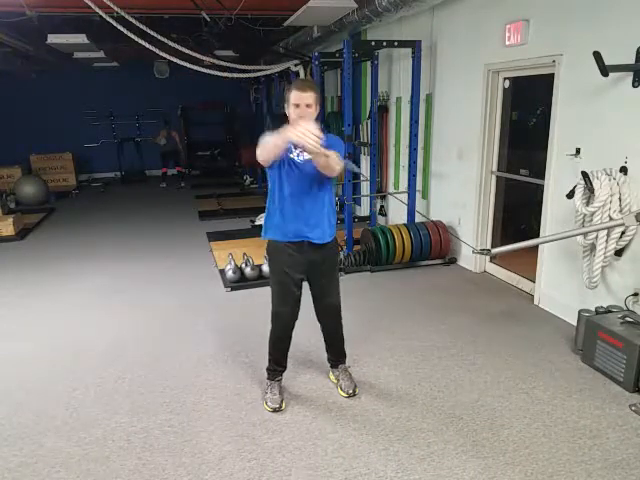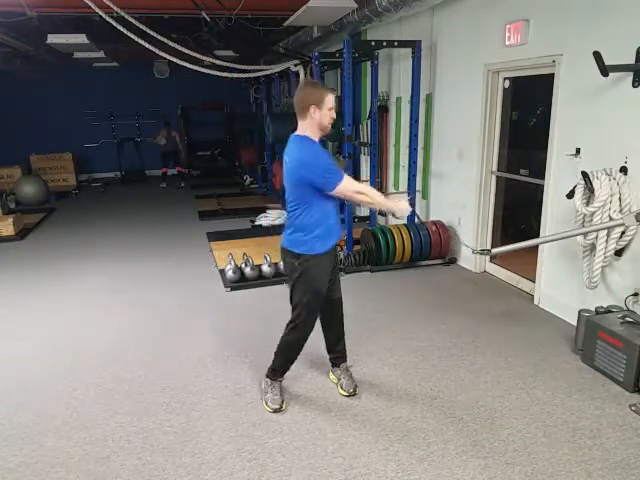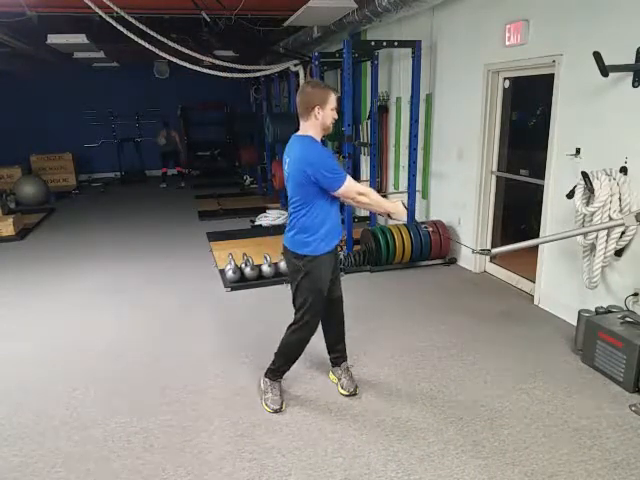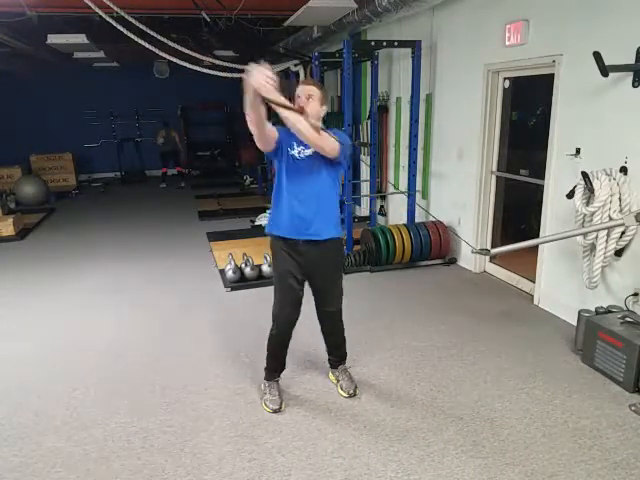
dt=0.7s
person 1, frame 1
left shoulder: (330, 143)
right shoulder: (275, 140)
left elbow: (332, 168)
right elbow: (265, 152)
left wrist: (317, 149)
right wrist: (291, 136)
left hip: (324, 243)
right hip: (284, 244)
left knee: (330, 310)
right knee: (283, 314)
left ankle: (338, 365)
right ankle: (274, 378)
person 1, frame 2
left shoulder: (306, 146)
right shoulder: (307, 154)
left elbow: (344, 187)
right elbow: (354, 192)
left wrist: (385, 202)
right wrist: (393, 206)
left hip: (323, 246)
right hip: (306, 253)
left knee: (332, 308)
right knee: (303, 317)
left ankle: (339, 365)
right ankle: (273, 378)
person 1, frame 3
left shoulder: (301, 146)
right shoulder: (314, 154)
left elbow: (344, 190)
right elbow: (356, 194)
left wrist: (382, 205)
right wrist: (391, 208)
left hip: (324, 247)
right hip: (309, 253)
left knee: (333, 308)
right knee: (307, 319)
left ankle: (339, 365)
right ankle: (272, 378)
person 1, frame 4
left shoulder: (335, 141)
right shoulder: (282, 139)
left elbow: (323, 144)
right elbow: (258, 128)
left wrist: (281, 105)
right wrist: (253, 91)
left hip: (326, 243)
right hip: (286, 243)
left knee: (331, 311)
right knee: (284, 317)
left ankle: (339, 366)
right ankle: (271, 378)
